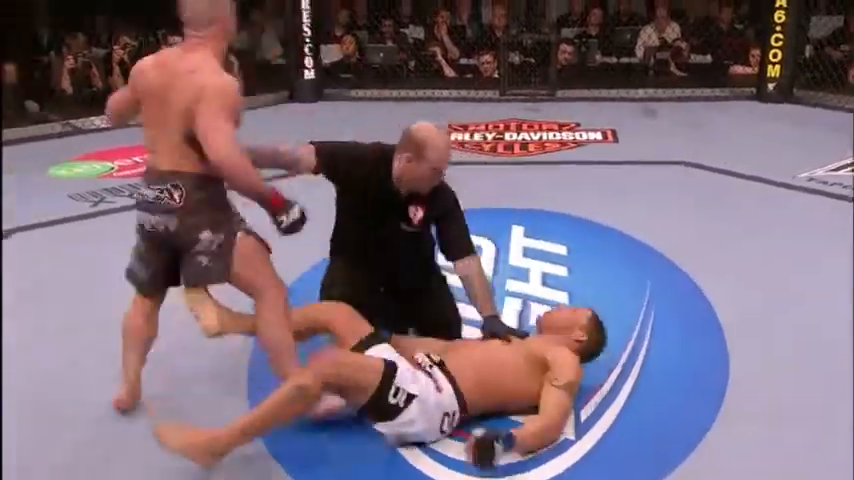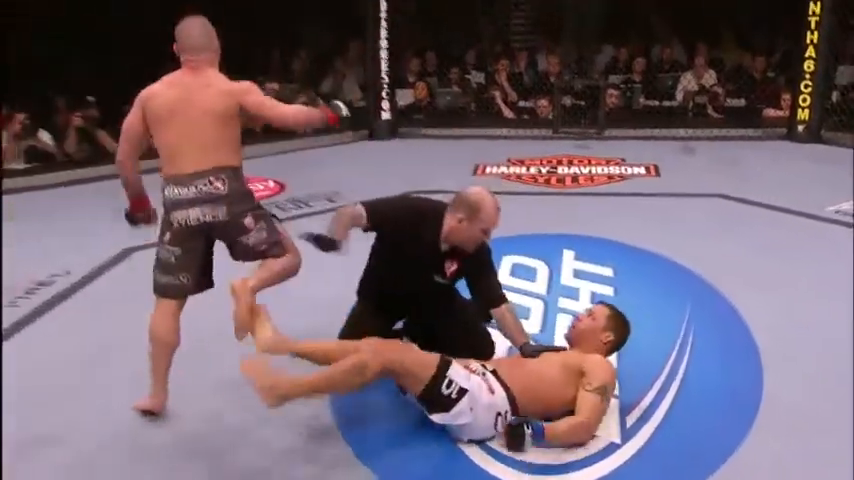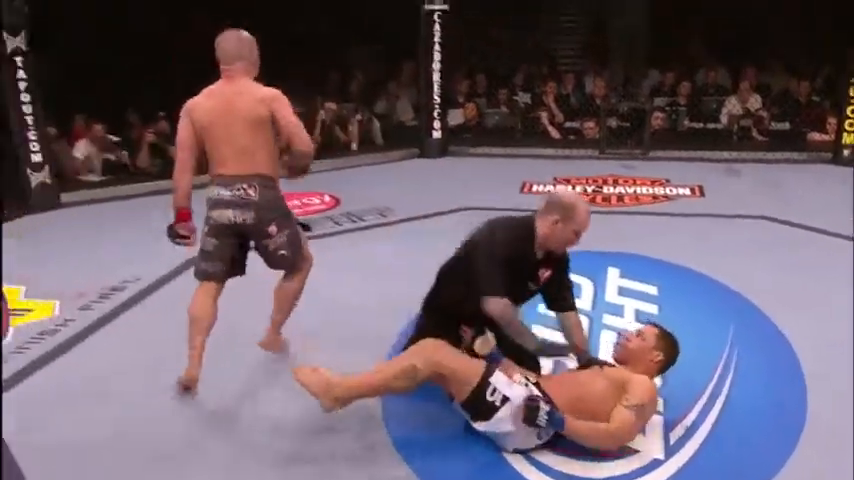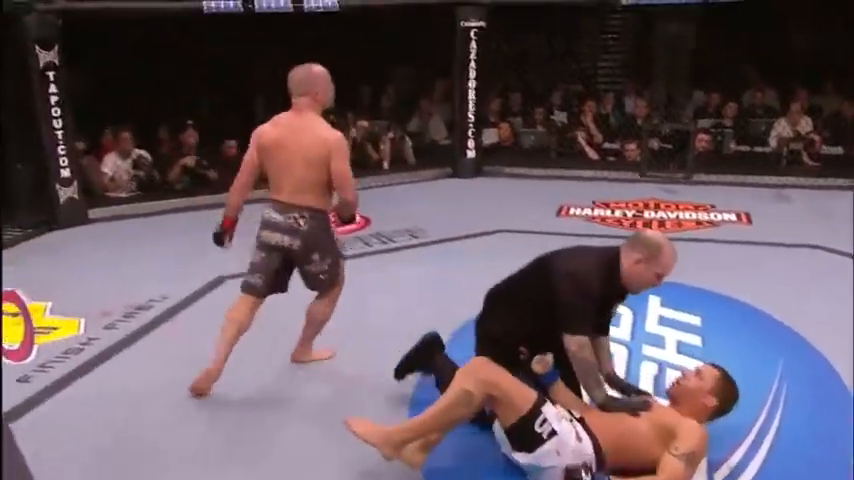
dt=0.3s
person 1, frame 1
left shoulder: (563, 362)
right shoulder: (519, 346)
left elbow: (548, 427)
right elbow: (444, 347)
left wrist: (501, 441)
right wrist: (386, 336)
left hip: (431, 403)
right hip: (419, 371)
left knee: (326, 366)
right knee: (332, 310)
left ankle: (217, 442)
person 1, frame 2
left shoulder: (598, 369)
right shoulder: (559, 357)
left elbow: (584, 426)
left wrist: (536, 432)
right wrist: (433, 356)
left hip: (484, 405)
right hip: (477, 382)
left knee: (388, 353)
right knee: (379, 347)
left ankle: (284, 388)
right ankle: (282, 343)
person 1, frame 3
left shoulder: (641, 388)
right shoulder: (605, 373)
left elbow: (615, 436)
left wrist: (556, 421)
right wrist: (494, 355)
left hip: (521, 417)
right hip: (521, 395)
left knee: (435, 358)
right knee: (432, 346)
left ankle: (339, 394)
right ankle: (342, 385)
person 1, frame 4
left shoulder: (691, 433)
right shoulder: (654, 411)
right wrist: (549, 375)
right hip: (567, 429)
left knee: (485, 376)
right knee: (478, 365)
left ankle: (396, 437)
right ankle: (419, 446)
person 2, frame 1
left shoulder: (150, 66)
right shoulder: (217, 84)
left elbow: (114, 113)
right elbow: (224, 158)
right wrist: (276, 202)
left hip: (153, 196)
right hip: (197, 203)
left knee: (147, 299)
right knee: (269, 290)
left ankle: (129, 387)
person 2, frame 2
left shoulder: (150, 95)
right shoulder: (233, 90)
left elbow: (125, 156)
right elbow: (289, 117)
left wrist: (138, 201)
right wrist: (329, 115)
left hip: (178, 202)
right hip: (228, 194)
left knee: (168, 303)
right knee: (289, 258)
left ankle: (158, 395)
right ankle: (249, 285)
person 2, frame 3
left shoulder: (194, 106)
right shoulder: (269, 97)
left elbow: (183, 166)
right elbow: (305, 148)
left wrist: (182, 216)
right wrist: (296, 165)
left hip: (221, 199)
right hip: (261, 198)
left knee: (208, 286)
right knee: (299, 265)
right ankle: (273, 334)
person 2, frame 4
left shoulder: (265, 131)
right shoulder: (332, 139)
left elbow: (241, 183)
right elbow: (348, 197)
left wrist: (227, 224)
right wrist: (346, 215)
left hip: (272, 221)
right hip: (311, 228)
left knee: (250, 297)
right knee: (332, 284)
right ankle: (303, 350)
person 3, frame 1
left shoulder: (440, 197)
right shoulder: (360, 159)
left elbow: (466, 259)
right elbow: (301, 158)
left wrist: (491, 318)
right wrist: (254, 156)
left hip: (409, 261)
right hip: (356, 257)
left knee: (446, 331)
person 3, frame 2
left shoulder: (477, 253)
right shoulder: (408, 214)
left elbow: (497, 303)
right elbow: (353, 214)
left wrist: (525, 347)
right wrist: (333, 237)
left hip: (432, 298)
right hip: (382, 296)
left knee: (480, 350)
left ankle: (421, 332)
person 3, frame 3
right shoulder: (500, 239)
left elbow: (565, 307)
right elbow: (496, 306)
left wrist: (583, 354)
right wrist: (535, 346)
left hip: (494, 315)
right hip: (452, 309)
left knee: (528, 372)
person 3, frame 4
left shoulder: (613, 277)
right shoulder: (582, 276)
left elbow: (598, 332)
right elbow: (578, 346)
left wrist: (611, 377)
right wrist: (602, 399)
left hip: (545, 330)
right hip: (503, 327)
right knee: (485, 412)
right ankle: (433, 359)
